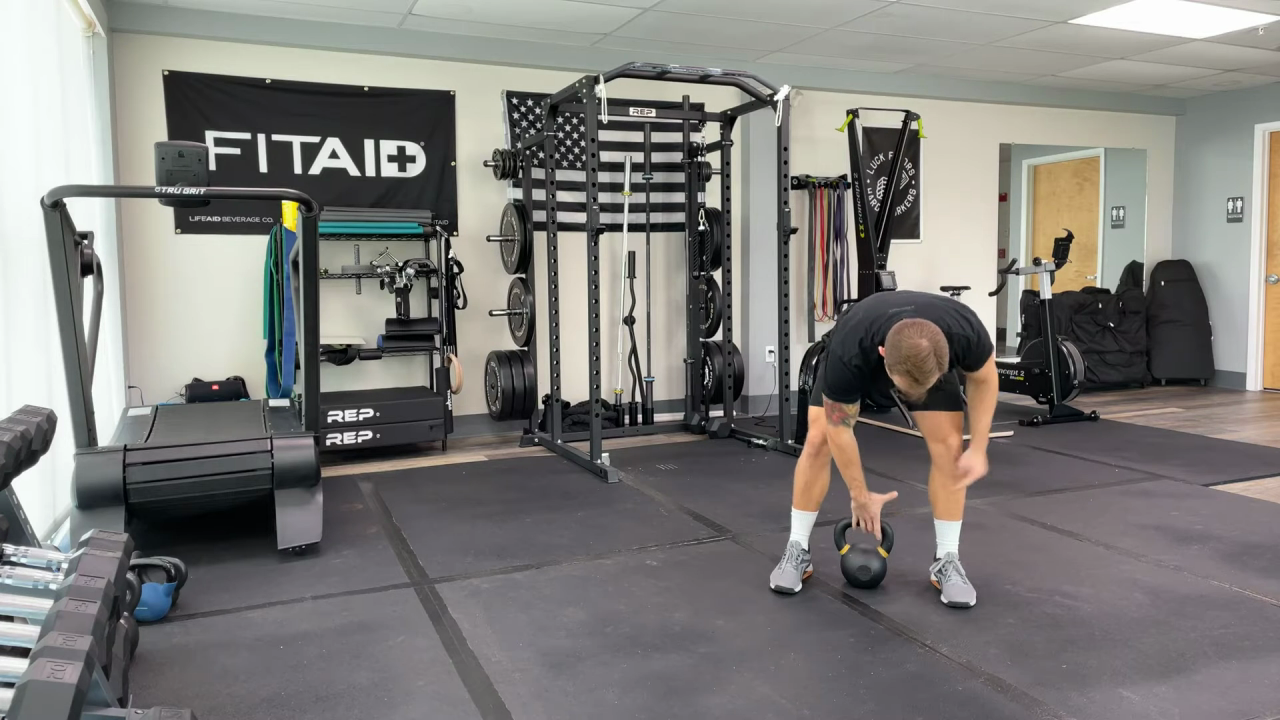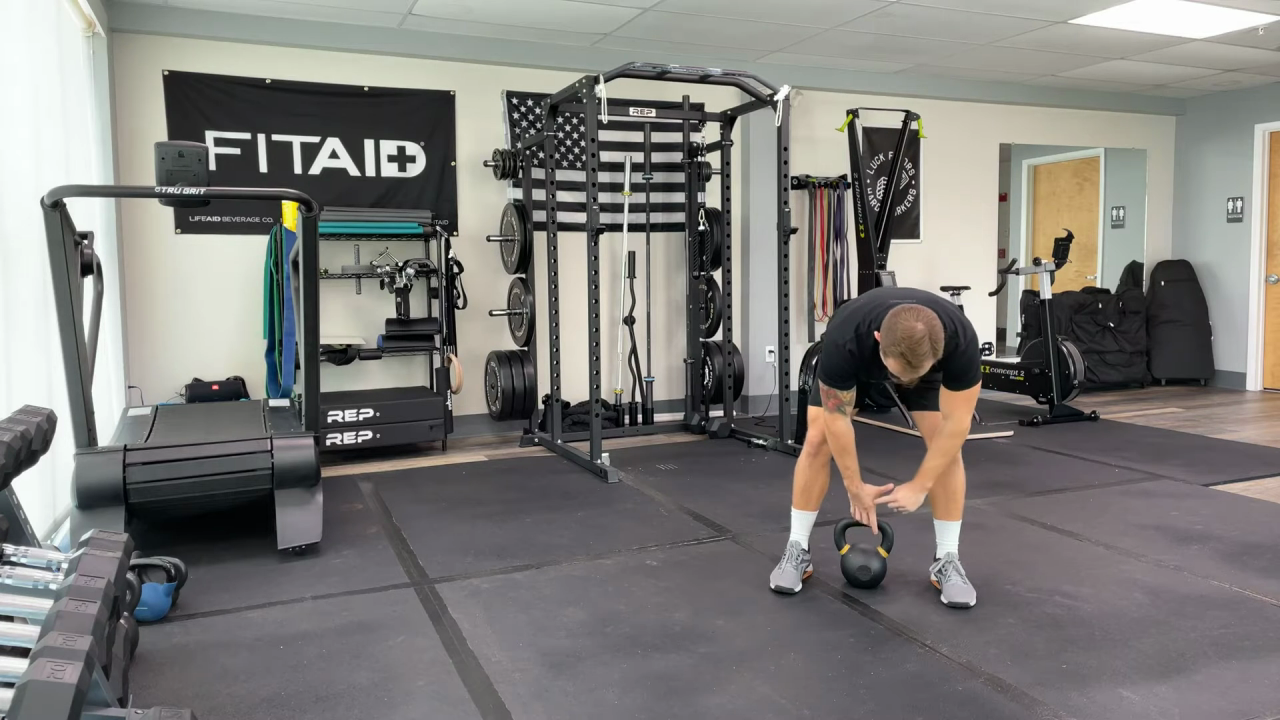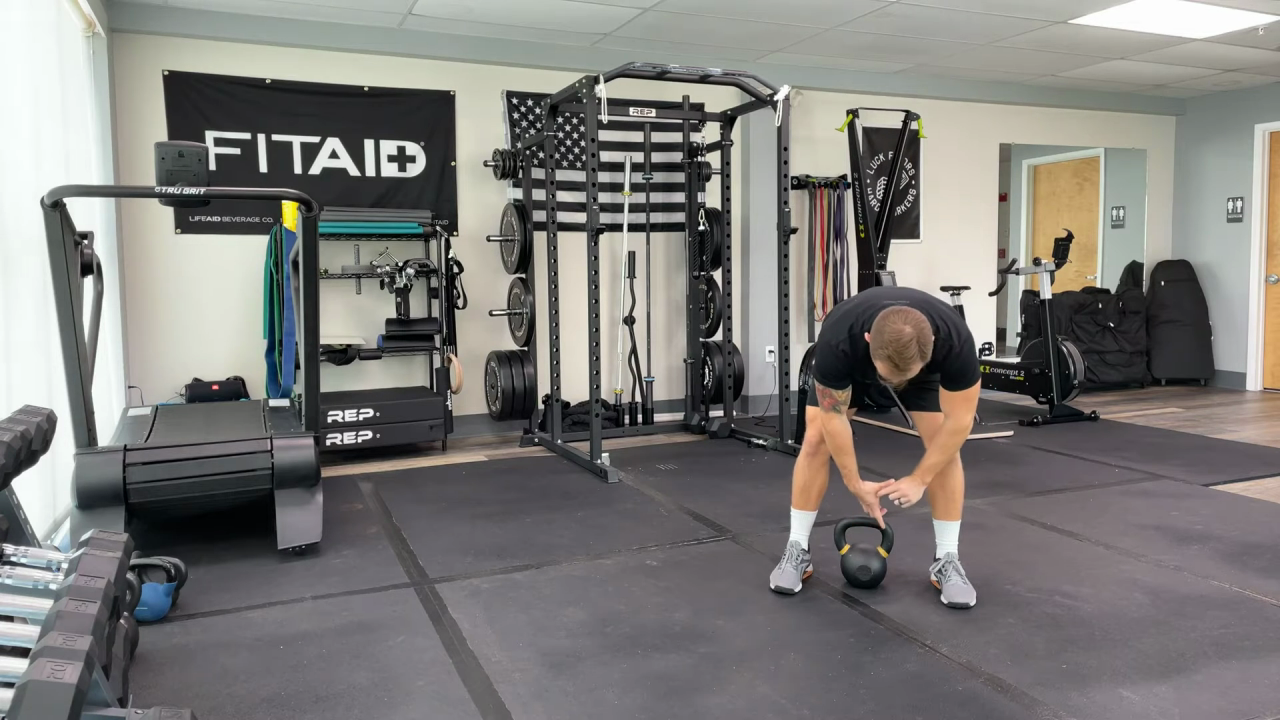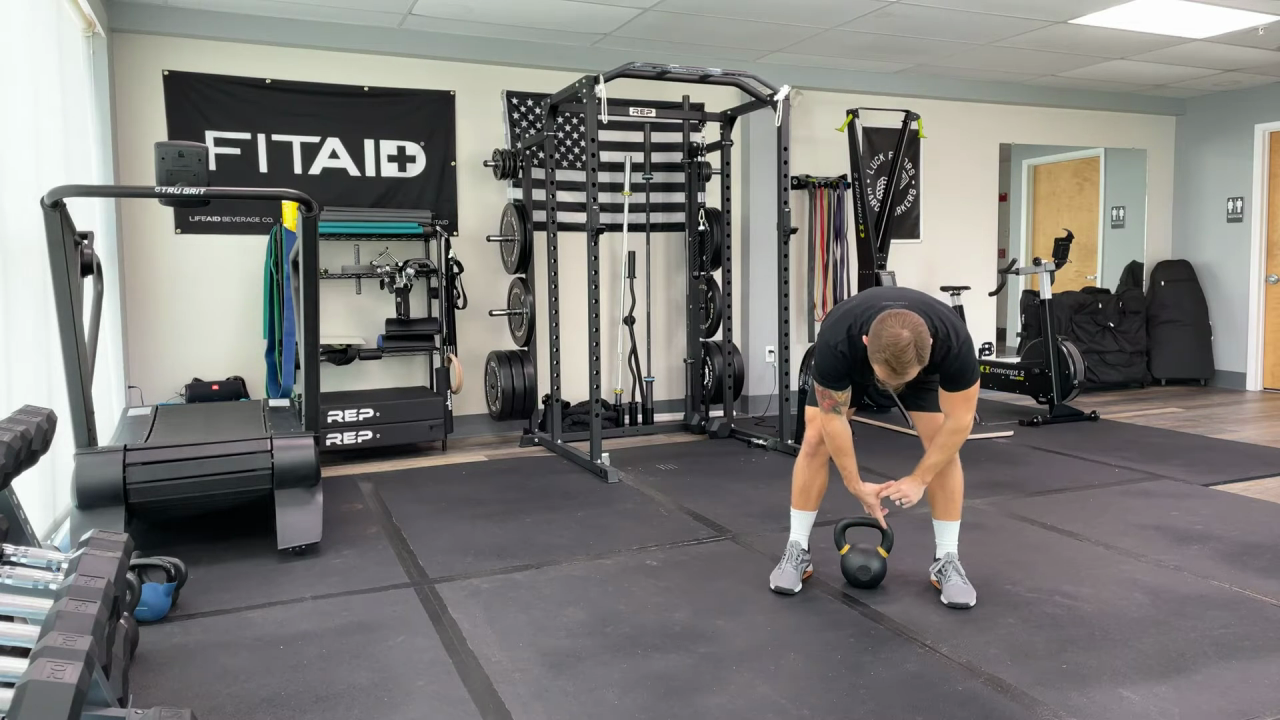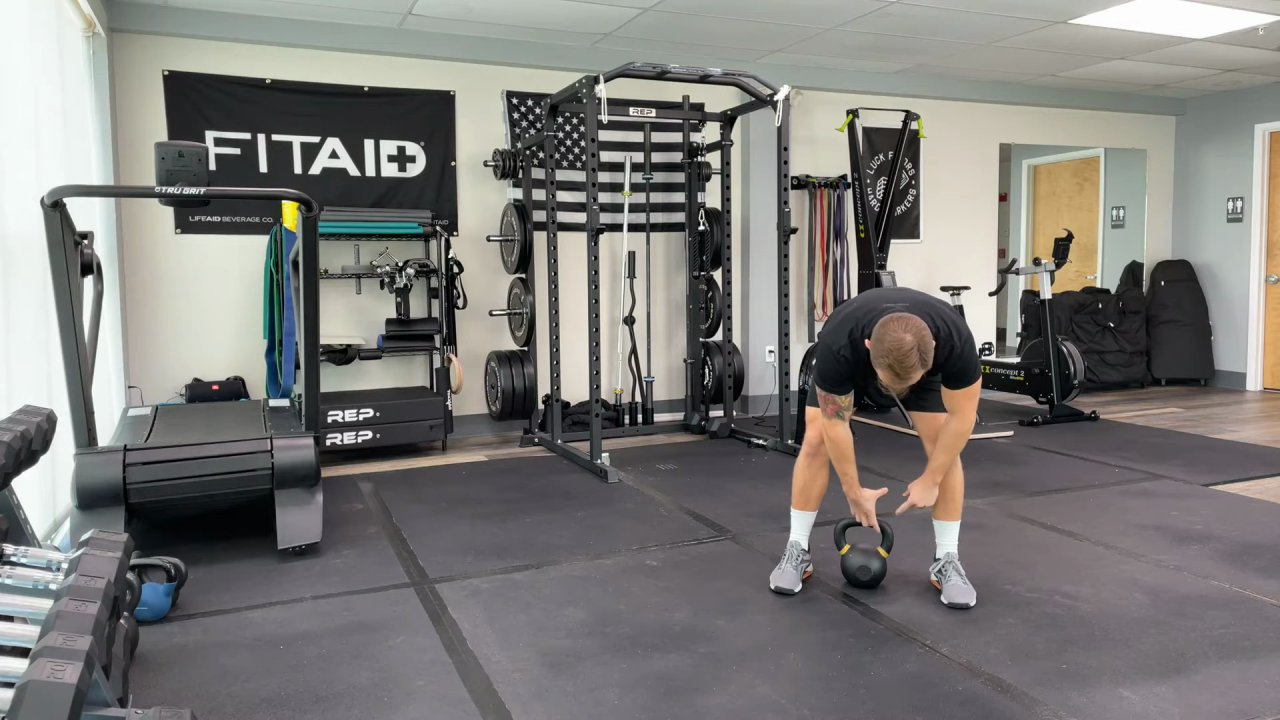
dt=0.3s
person 1, frame 1
left shoulder: (965, 332)
right shoulder: (848, 354)
left elbow: (983, 378)
right elbow: (839, 429)
left wrist: (978, 447)
right wrist: (860, 496)
right hip: (856, 352)
left knee: (948, 444)
right knee: (819, 439)
left ankle: (947, 560)
right ankle: (797, 550)
person 1, frame 2
left shoulder: (959, 338)
right shoulder: (844, 340)
left elbow: (956, 422)
right elbow: (836, 418)
left wrist: (921, 487)
right wrist: (855, 487)
left hip: (926, 358)
right hip: (856, 359)
left knee: (944, 445)
right knee: (817, 440)
left ankle: (947, 559)
right ankle: (797, 550)
person 1, frame 3
left shoulder: (954, 340)
right shoulder: (838, 340)
left elbow: (959, 419)
right elbow: (832, 416)
left wrist: (919, 480)
right wrist: (855, 484)
left hip: (926, 364)
right hip: (852, 361)
left knee: (943, 446)
right knee: (816, 440)
left ankle: (946, 560)
right ankle: (797, 551)
person 1, frame 4
left shoulder: (953, 342)
right shoulder: (836, 341)
left elbow: (959, 419)
right elbow: (832, 418)
left wrist: (919, 479)
right wrist: (855, 485)
left hip: (921, 362)
right hip: (851, 361)
left knee: (942, 445)
right knee: (815, 440)
left ankle: (947, 560)
right ankle: (797, 550)
person 1, frame 5
left shoulder: (955, 341)
right shoulder: (838, 344)
left elbow: (961, 417)
right elbow: (835, 424)
left wrist: (931, 480)
right wrist: (853, 491)
left hip: (924, 361)
right hip: (852, 360)
left knee: (942, 443)
right knee: (816, 439)
left ankle: (946, 560)
right ankle: (797, 551)
